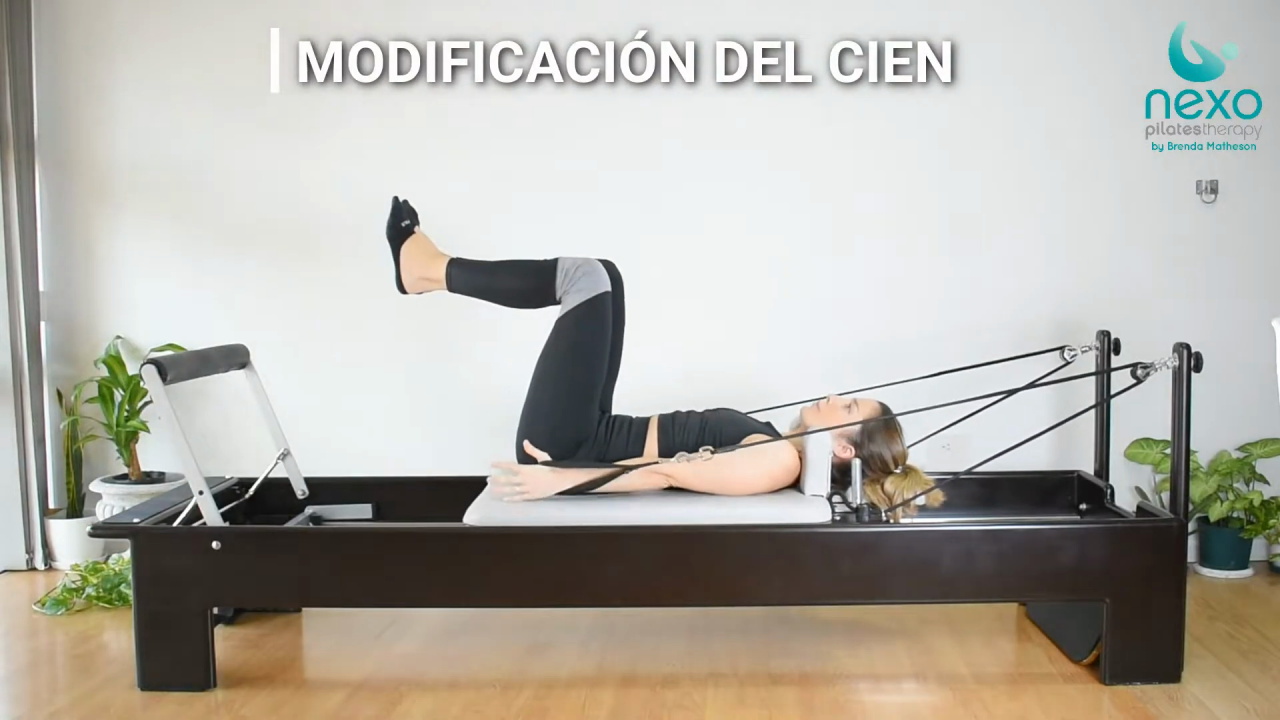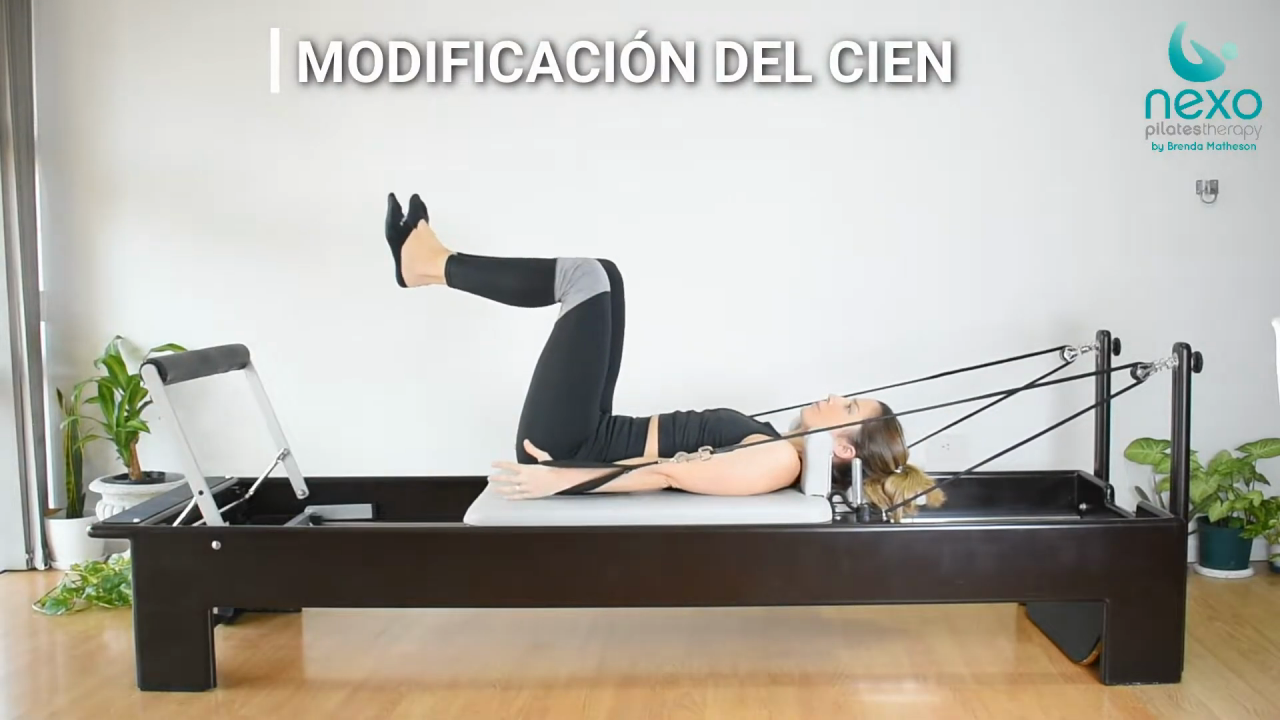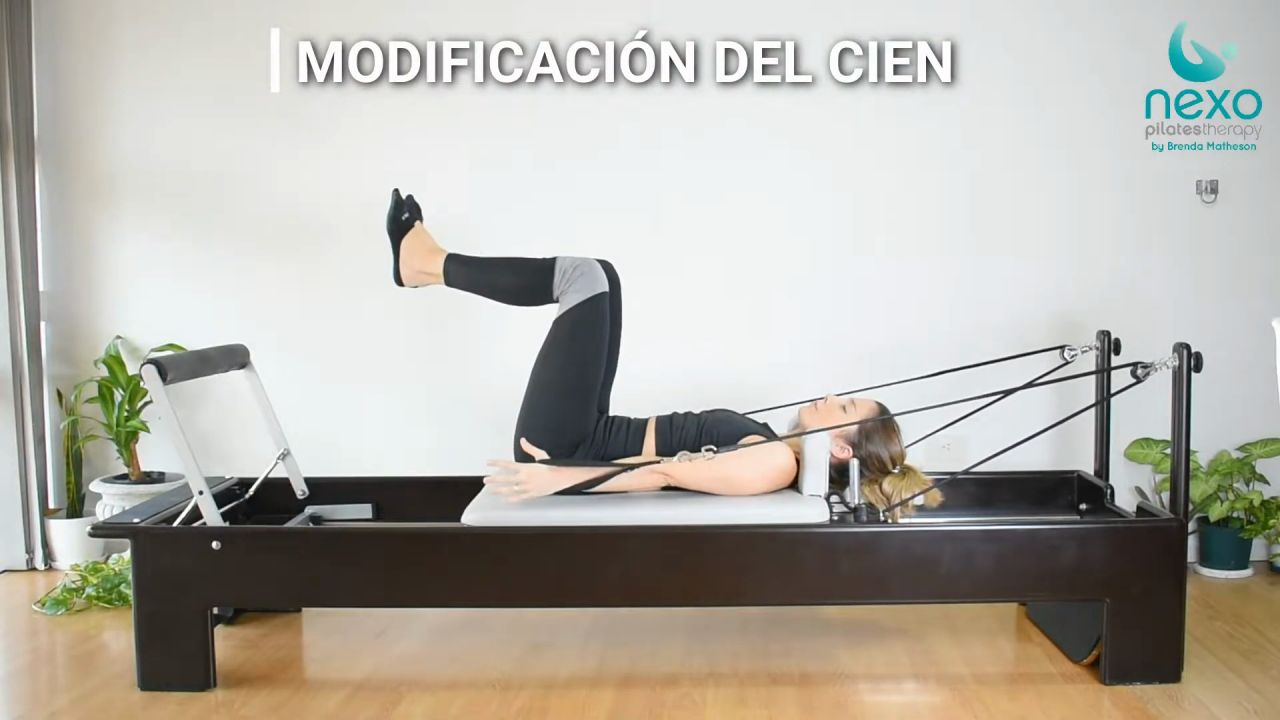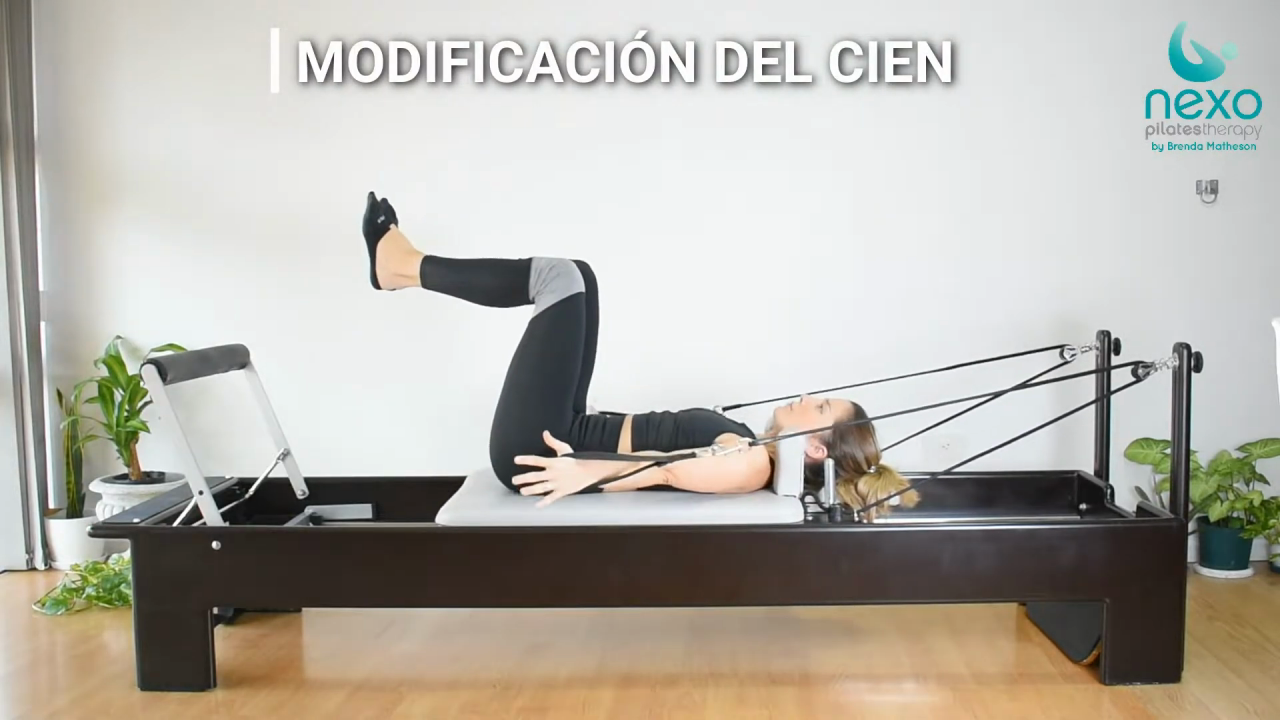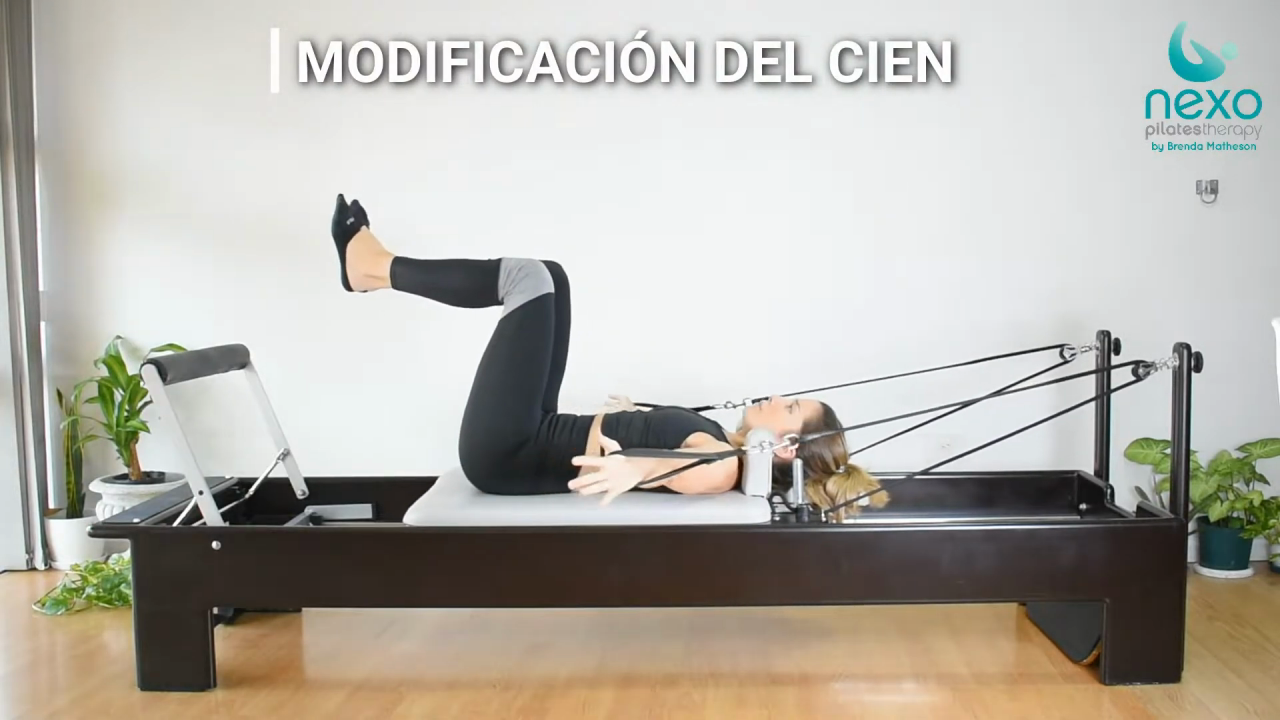
dt=0.5s
person 1, frame 1
left shoulder: (781, 463)
right shoulder: (775, 444)
left elbow: (670, 473)
left wrist: (563, 479)
left hip: (565, 450)
right hip: (588, 442)
left knee: (586, 278)
right knee: (599, 276)
left ankle: (434, 271)
right ankle: (433, 273)
person 1, frame 2
left shoulder: (781, 462)
right shoulder: (775, 446)
left elbow: (670, 474)
left wrist: (562, 480)
left hip: (570, 452)
right hip: (591, 442)
left knee: (586, 279)
right knee: (598, 275)
left ankle: (434, 263)
right ankle: (433, 264)
person 1, frame 3
left shoulder: (777, 466)
right shoulder: (771, 446)
left elbow: (669, 474)
left wrist: (564, 477)
left hip: (565, 451)
right hip: (587, 444)
left knee: (583, 277)
right knee: (596, 277)
left ankle: (430, 264)
right ankle: (430, 266)
person 1, frame 4
left shoulder: (752, 466)
right shoulder: (748, 446)
left elbow: (662, 469)
left wrist: (584, 474)
left hip: (535, 446)
right hip: (564, 442)
left knee: (558, 278)
right knee: (574, 277)
left ankle: (409, 268)
right ankle: (409, 269)
person 1, frame 5
left shoulder: (720, 465)
right shoulder: (718, 442)
left elbow: (674, 467)
left wrist: (634, 470)
right wrist: (632, 414)
left hip: (506, 457)
right hip: (533, 444)
left knee: (528, 278)
right knee: (546, 277)
left ankle: (378, 267)
right ankle: (379, 269)
